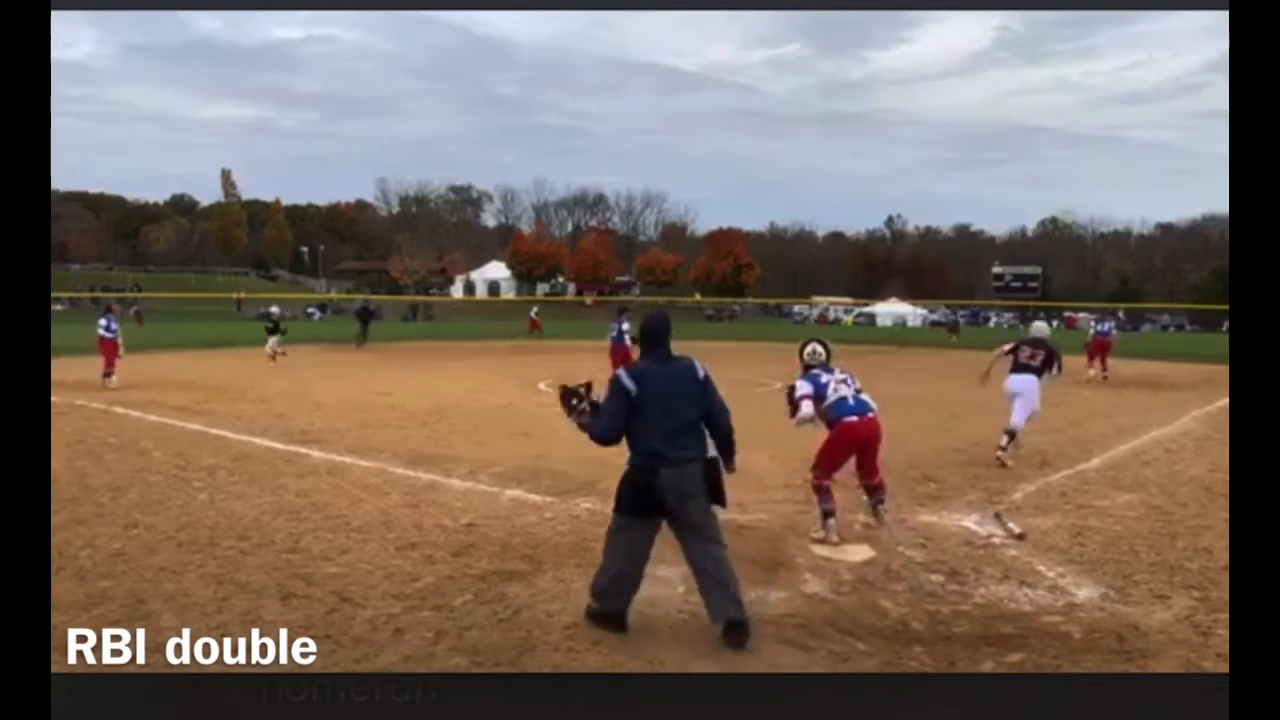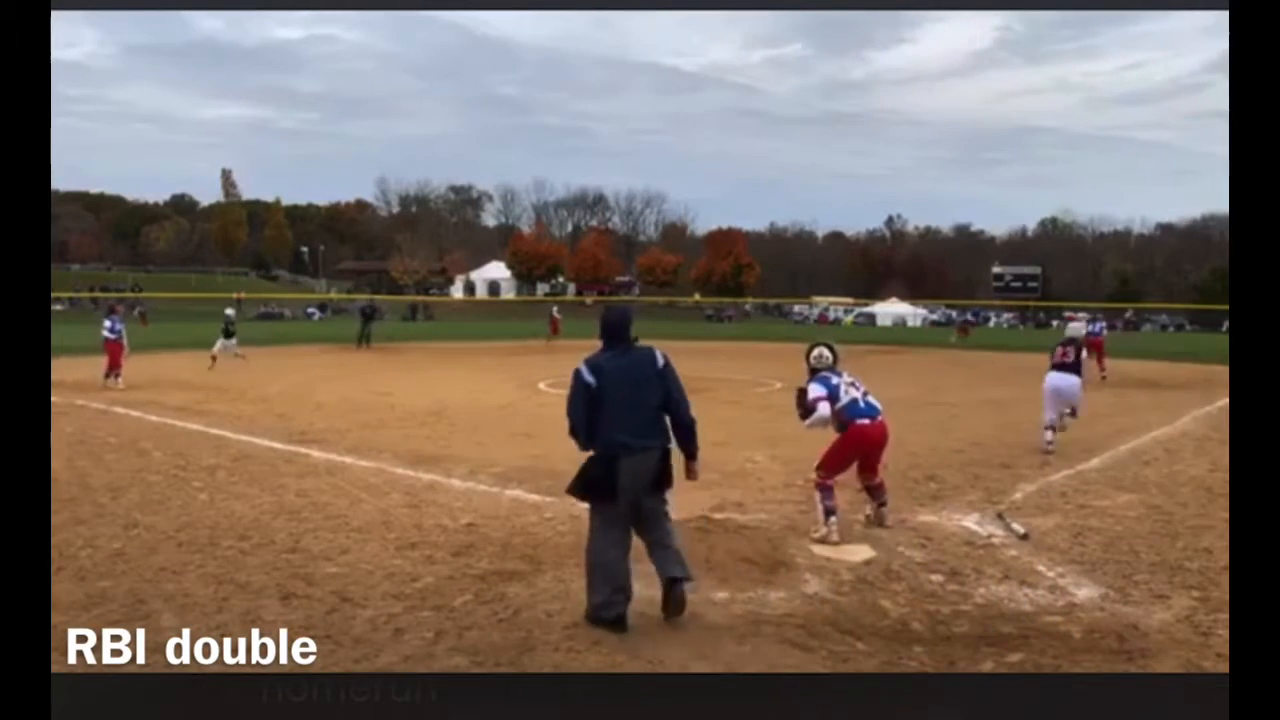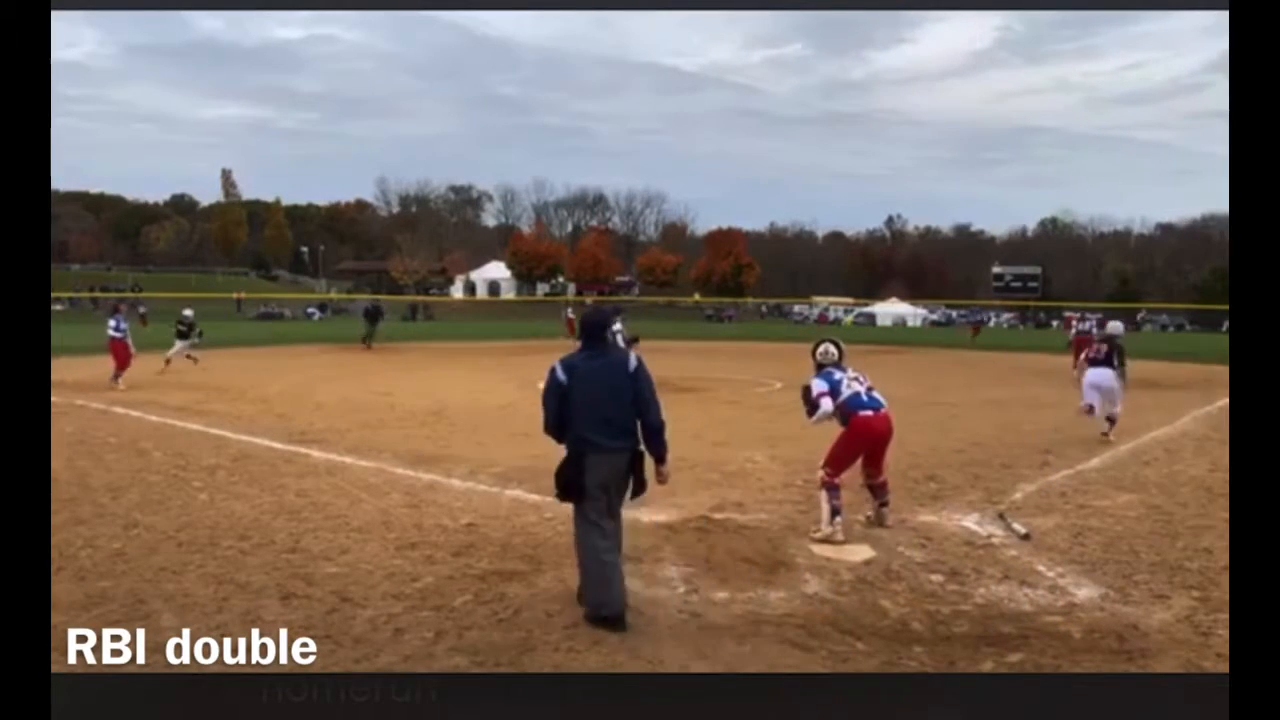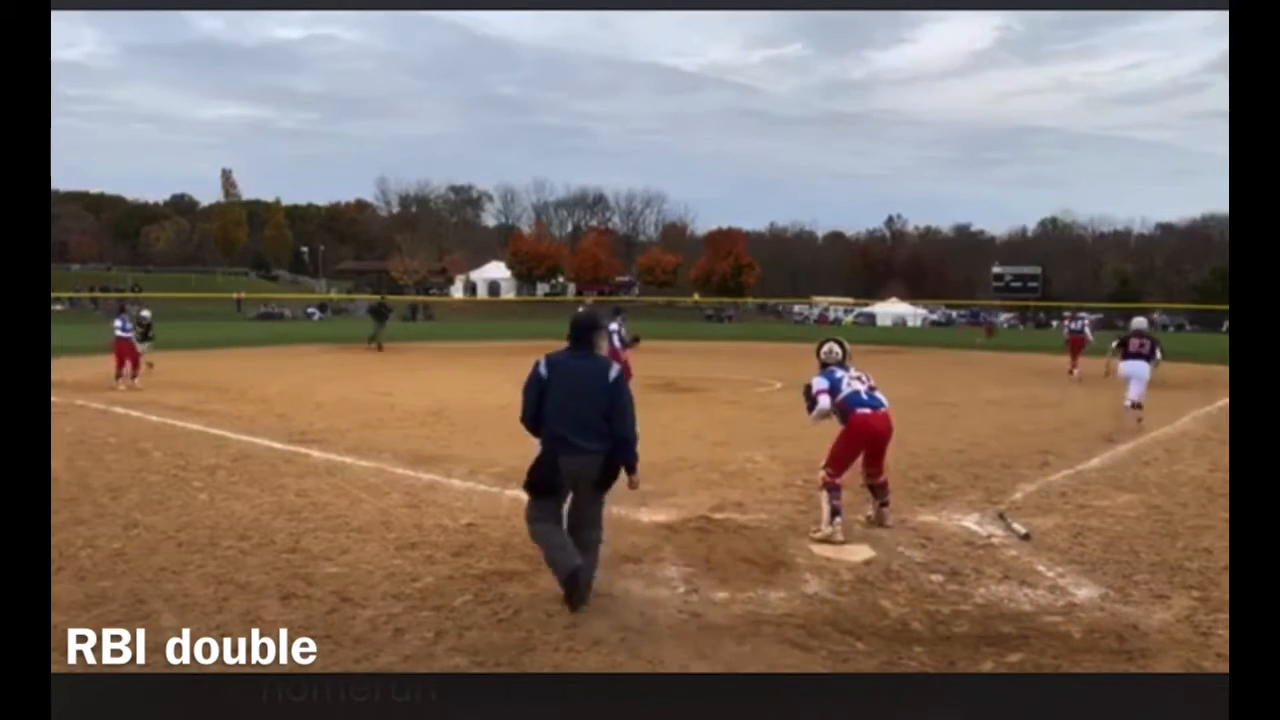
dt=0.2s
person 1, frame 1
left shoulder: (628, 378)
right shoulder: (694, 370)
left elbow: (609, 433)
right elbow: (721, 422)
left wrist: (587, 424)
right wrist: (727, 457)
left hip: (650, 477)
right hip: (693, 473)
left knee: (625, 542)
right knee: (707, 544)
left ankle: (608, 609)
right ankle: (733, 617)
person 1, frame 2
left shoulder: (589, 370)
right shoulder: (655, 359)
left elbow: (580, 431)
right elbow: (681, 413)
left wrist: (589, 441)
right wrist: (690, 455)
left hip: (613, 464)
right hip: (653, 459)
left knee: (607, 535)
right knee: (655, 522)
left ankle: (609, 610)
right ankle: (673, 579)
person 1, frame 3
left shoulder: (564, 369)
right shoulder: (630, 362)
left elbow: (553, 425)
right elbow: (650, 416)
right wrist: (660, 458)
left hip: (586, 461)
right hip: (623, 458)
left knee: (595, 531)
right knee: (609, 520)
left ankle: (608, 608)
right ankle: (604, 593)
person 1, frame 4
left shoulder: (547, 366)
right shoulder: (610, 371)
left elbow: (529, 417)
right elbow: (624, 424)
right wrist: (630, 466)
left hip: (558, 458)
right hip: (597, 459)
left knee: (542, 517)
right knee: (586, 523)
left ankle: (570, 570)
right ankle: (578, 582)
person 2, frame 1
left shoulder: (806, 381)
right shoulder: (845, 375)
left elbow: (806, 413)
right elbow: (872, 405)
left wrist: (797, 419)
left hip: (846, 428)
right hip: (871, 424)
left knee: (821, 475)
right knee: (868, 469)
left ankle: (829, 529)
right ankle: (879, 509)
person 2, frame 2
left shoulder: (817, 383)
right shoulder: (849, 379)
left elbow: (824, 414)
right elbow: (877, 407)
left wrist: (808, 422)
left hip: (857, 431)
right hip: (880, 427)
left knee: (823, 475)
right knee: (868, 470)
left ankle: (829, 528)
right ankle: (881, 513)
person 2, frame 3
left shoulder: (820, 380)
right shoulder: (855, 375)
left elbow: (827, 409)
right elbow: (880, 401)
left wrist: (814, 418)
left hip: (861, 424)
right hip: (884, 421)
left knee: (829, 473)
right knee: (873, 468)
left ankle: (832, 527)
right ankle: (881, 513)
person 2, frame 4
left shoulder: (822, 378)
right shoulder: (859, 374)
left elbow: (824, 407)
right elbow: (883, 402)
left wrist: (814, 416)
left hip: (860, 422)
right hip: (883, 419)
left knee: (830, 474)
right knee: (874, 468)
left ankle: (832, 527)
right ankle: (882, 513)
